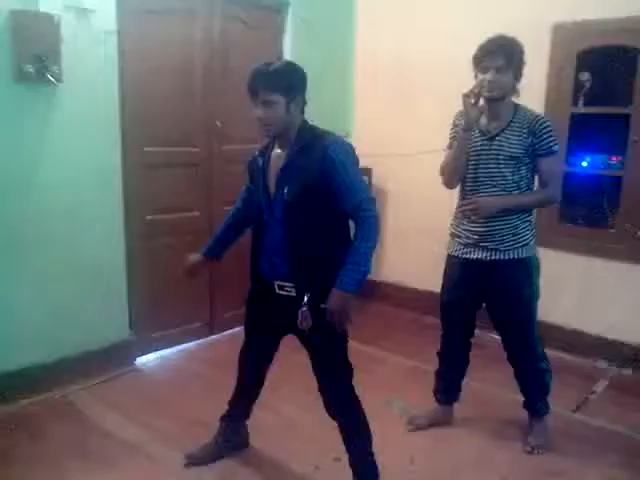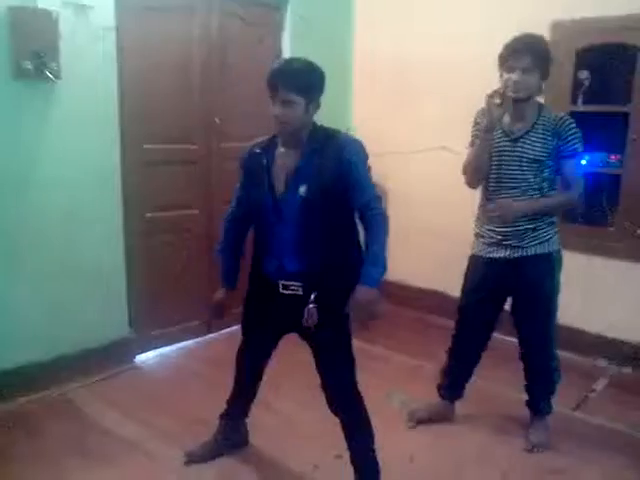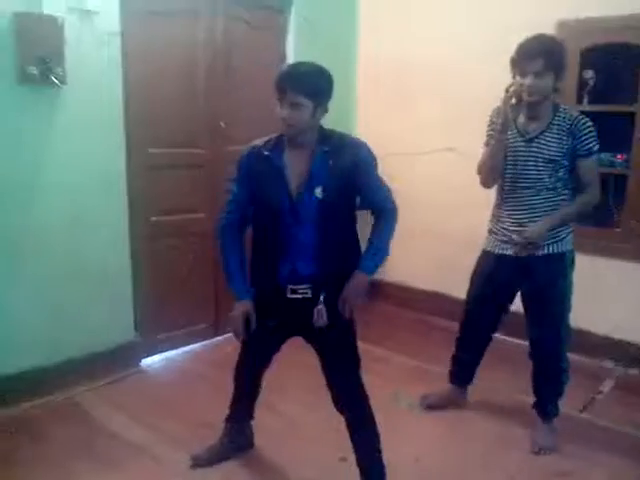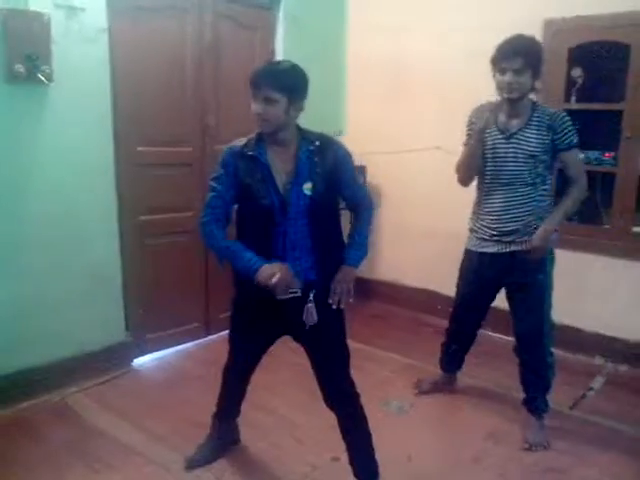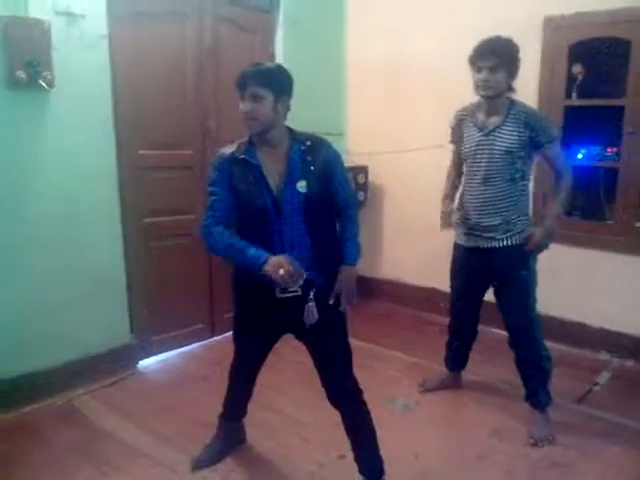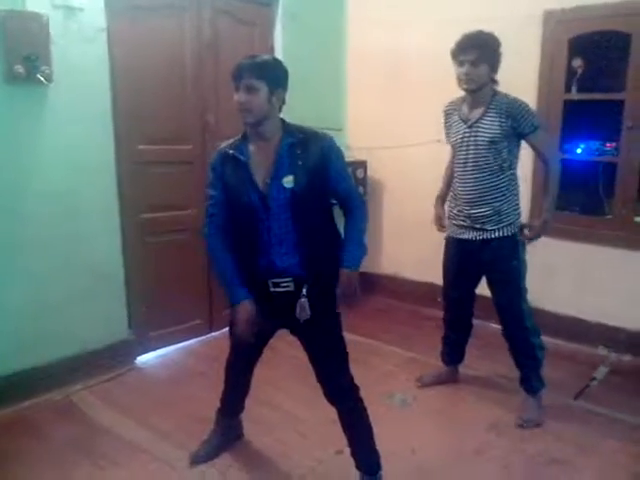
dt=0.2s
person 1, frame 1
left shoulder: (331, 152)
right shoulder: (261, 159)
left elbow: (366, 217)
right elbow: (243, 213)
left wrist: (347, 284)
right wrist: (209, 252)
left hip: (318, 295)
right hip: (268, 290)
left knee: (337, 390)
right knee: (250, 365)
right ankle: (232, 432)
person 1, frame 2
left shoulder: (344, 152)
right shoulder: (257, 157)
left elbow: (374, 217)
right elbow: (237, 222)
left wrist: (369, 280)
right wrist: (226, 282)
left hip: (324, 294)
right hip: (267, 290)
left knee: (341, 389)
right knee: (248, 364)
right ankle: (231, 430)
person 1, frame 3
left shoulder: (352, 155)
right shoulder: (256, 159)
left elbow: (386, 212)
right elbow: (230, 228)
left wrist: (365, 270)
right wrist: (241, 293)
left hip: (329, 296)
right hip: (269, 297)
left knee: (348, 391)
right knee: (248, 368)
right ankle: (237, 433)
person 1, frame 4
left shoulder: (330, 154)
right shoulder: (236, 159)
left elbow: (362, 208)
right elbow: (211, 227)
left wrist: (351, 262)
right wrist: (256, 266)
left hip: (318, 294)
right hip: (258, 296)
left knee: (340, 389)
right knee: (237, 368)
right ankle: (223, 431)
person 1, frame 5
left shoulder: (320, 154)
right shoulder: (229, 165)
left elbow: (347, 210)
right elbow: (214, 229)
left wrist: (348, 262)
right wrist: (263, 261)
left hip: (319, 293)
right hip: (258, 293)
left knee: (343, 388)
right knee: (243, 368)
right ankle: (229, 430)
person 1, frame 6
left shoulder: (317, 148)
right shoulder: (226, 160)
left elbow: (354, 206)
right elbow: (217, 233)
left wrist: (349, 264)
right wrist: (238, 296)
left hip: (312, 288)
right hip: (254, 290)
left knee: (338, 383)
right knee: (238, 362)
right ankle: (227, 425)
person 2, frame 1
left shoulder: (536, 127)
right shoulder: (463, 121)
left elbow: (552, 191)
right elbow: (449, 179)
left wrist: (502, 202)
right wrist: (467, 125)
left hip: (514, 255)
right hip: (464, 250)
left knee: (521, 340)
right knee: (454, 333)
left ankle: (538, 415)
right ankle: (444, 405)
person 2, frame 2
left shoulder: (561, 128)
right shoulder: (486, 118)
left elbow: (574, 193)
right elbow: (473, 179)
left wrist: (524, 206)
right wrist: (490, 125)
left hip: (537, 253)
right hip: (488, 249)
left knee: (537, 339)
right knee: (469, 331)
left ankle: (539, 414)
right ankle: (446, 402)
person 2, frame 3
left shoulder: (576, 126)
right shoulder: (500, 118)
left elbow: (591, 192)
right elbow: (487, 178)
left wrist: (546, 224)
right wrist: (504, 125)
left hip: (548, 252)
right hip: (499, 246)
left knee: (548, 339)
right knee: (475, 322)
left ankle: (545, 416)
right ankle: (457, 388)
person 2, frame 4
left shoulder: (554, 123)
right shoulder: (479, 117)
left elbow: (578, 183)
right elbow: (464, 177)
left wrist: (550, 225)
right wrist: (478, 136)
left hip: (528, 248)
right hip: (482, 243)
left knee: (532, 333)
right knee: (463, 316)
left ankle: (536, 412)
right ankle: (447, 374)
person 2, frame 5
left shoulder: (530, 120)
right shoulder: (462, 119)
left elbow: (564, 174)
left wrist: (549, 222)
right wrist: (448, 200)
left hip: (512, 242)
right hip: (468, 240)
left knee: (523, 325)
right knee: (461, 312)
left ankle: (540, 407)
right ankle: (453, 371)
person 2, frame 6
left shoulder: (513, 110)
right shoulder: (451, 113)
left elbow: (551, 161)
left wrist: (543, 216)
right wrist: (440, 200)
left hip: (502, 233)
right hip: (459, 231)
left knee: (514, 313)
right knee: (455, 304)
left ankle: (533, 391)
right ankle: (450, 366)
